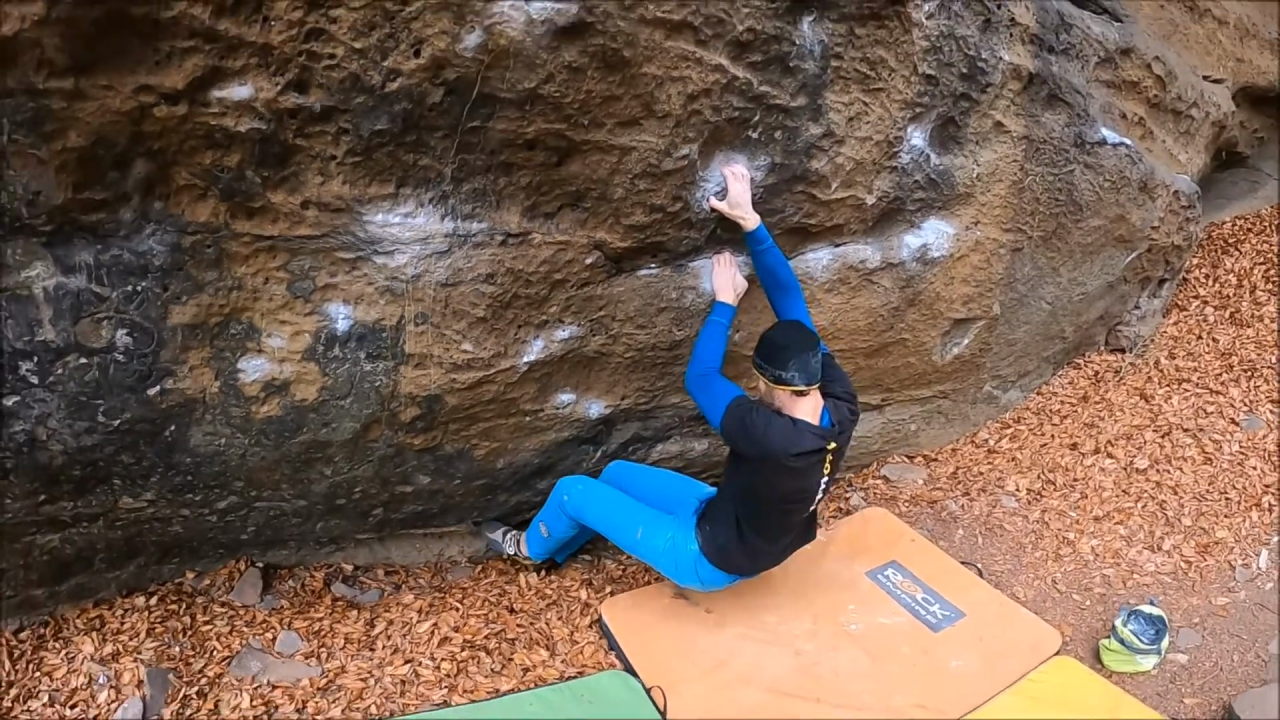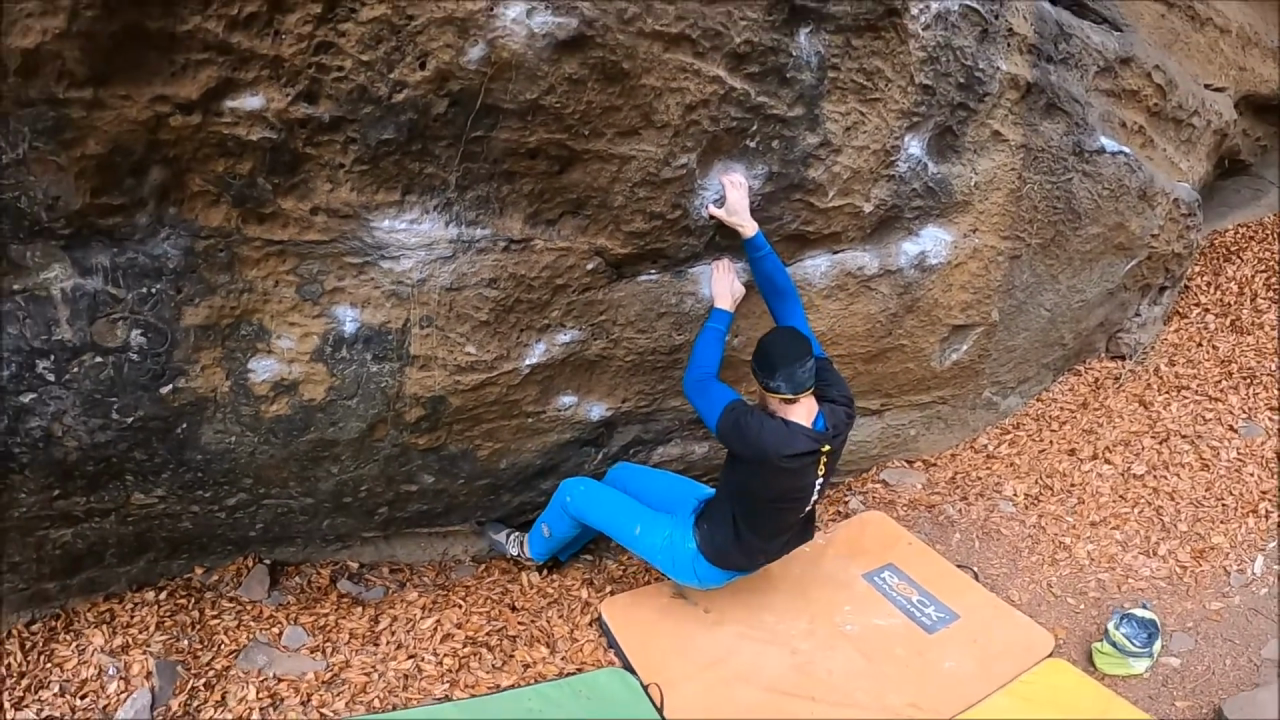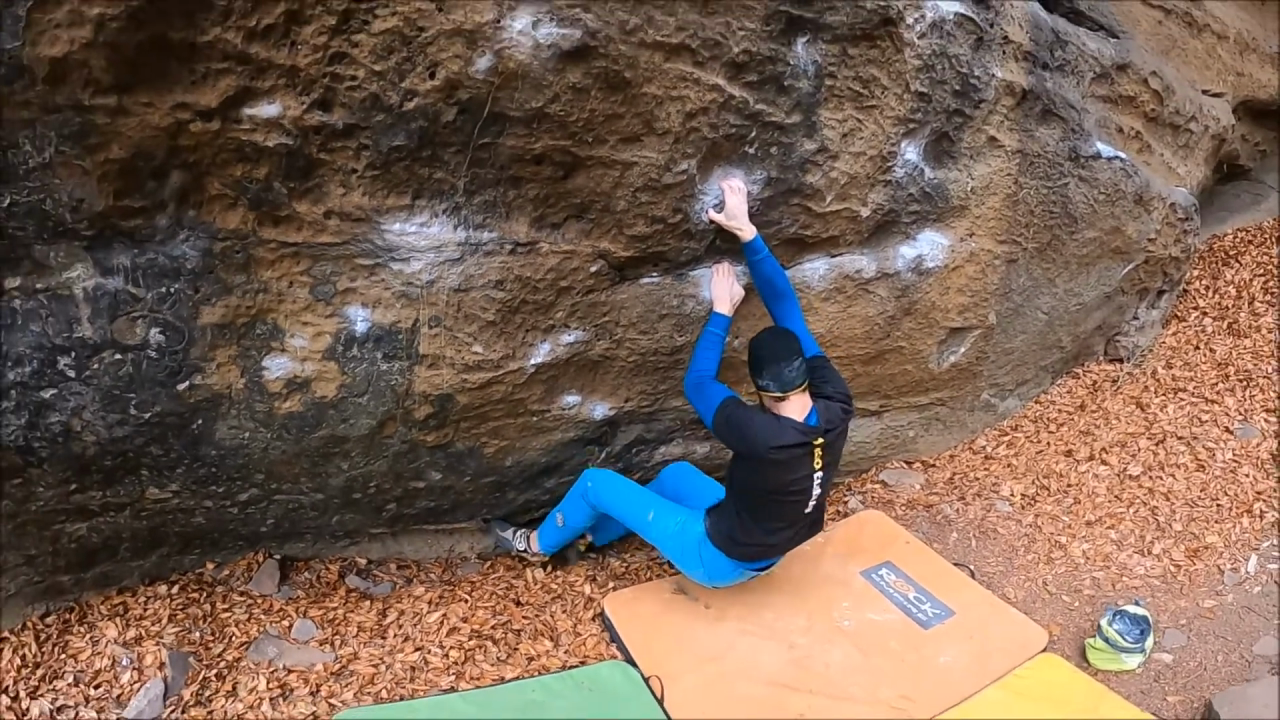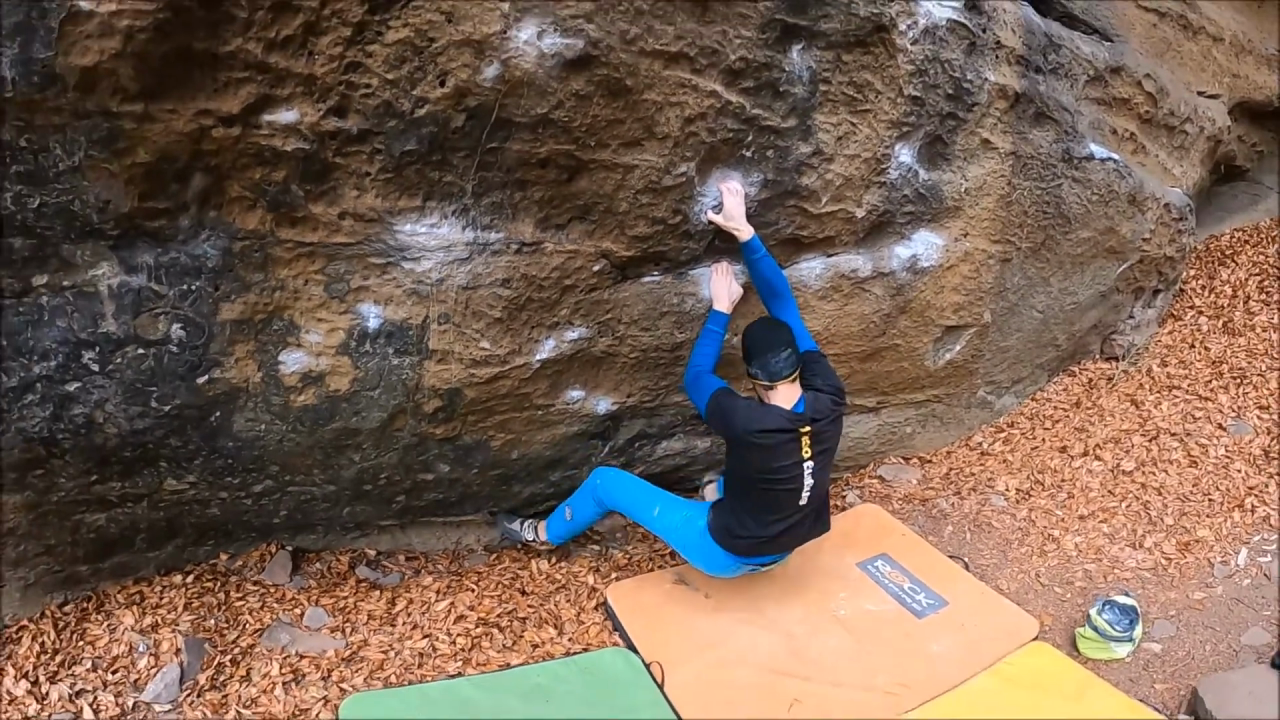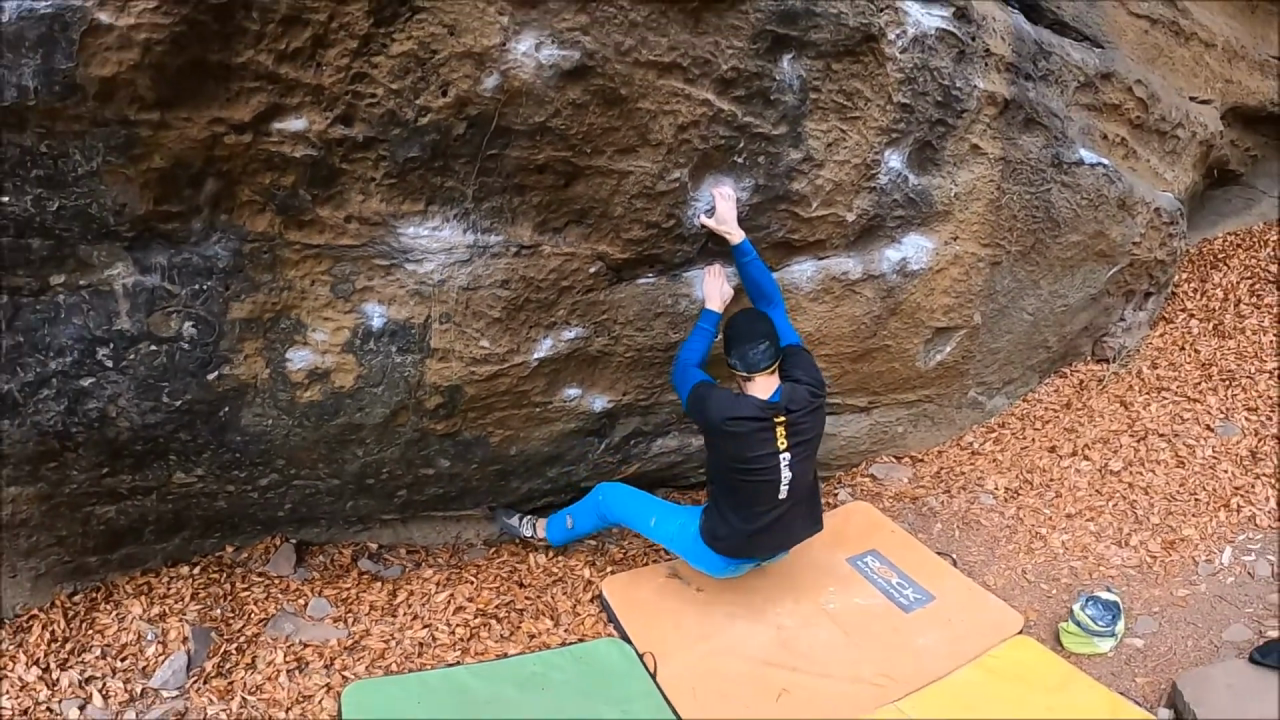
dt=0.3s
person 1, frame 1
left shoulder: (776, 439)
right shoulder: (842, 405)
left elbow: (701, 377)
right elbow: (791, 304)
left wrist: (725, 300)
right wrist: (750, 221)
left hip: (712, 561)
right hip: (740, 528)
left knee: (573, 491)
right knee: (616, 473)
left ankle: (530, 548)
right ankle: (557, 549)
person 1, frame 2
left shoulder: (771, 442)
right shoulder: (837, 407)
left elbow: (698, 382)
right elbow: (790, 310)
left wrist: (723, 306)
right wrist: (748, 228)
left hip: (709, 561)
right hip: (741, 529)
left knee: (575, 492)
right knee: (620, 475)
left ankle: (533, 550)
right ankle: (560, 548)
person 1, frame 3
left shoulder: (763, 437)
right shoulder: (836, 404)
left elbow: (698, 384)
right elbow: (787, 309)
left wrist: (722, 309)
right wrist: (747, 231)
left hip: (721, 561)
right hip: (769, 551)
left knee: (597, 483)
right knee: (677, 474)
left ankle: (539, 544)
right ankle: (599, 534)
person 1, frame 4
left shoulder: (750, 423)
right shoulder: (828, 398)
left elbow: (696, 377)
right elbow: (784, 306)
left wrist: (721, 307)
right wrist: (744, 232)
left hip: (726, 554)
right hip: (783, 549)
left knee: (606, 482)
left ankle: (546, 533)
person 1, frame 5
left shoulder: (722, 412)
right shoulder: (809, 391)
left elbow: (684, 370)
right elbow: (772, 307)
left wrist: (713, 308)
right wrist: (735, 236)
left hip: (725, 557)
right hip: (784, 546)
left knee: (608, 496)
left ankle: (545, 532)
